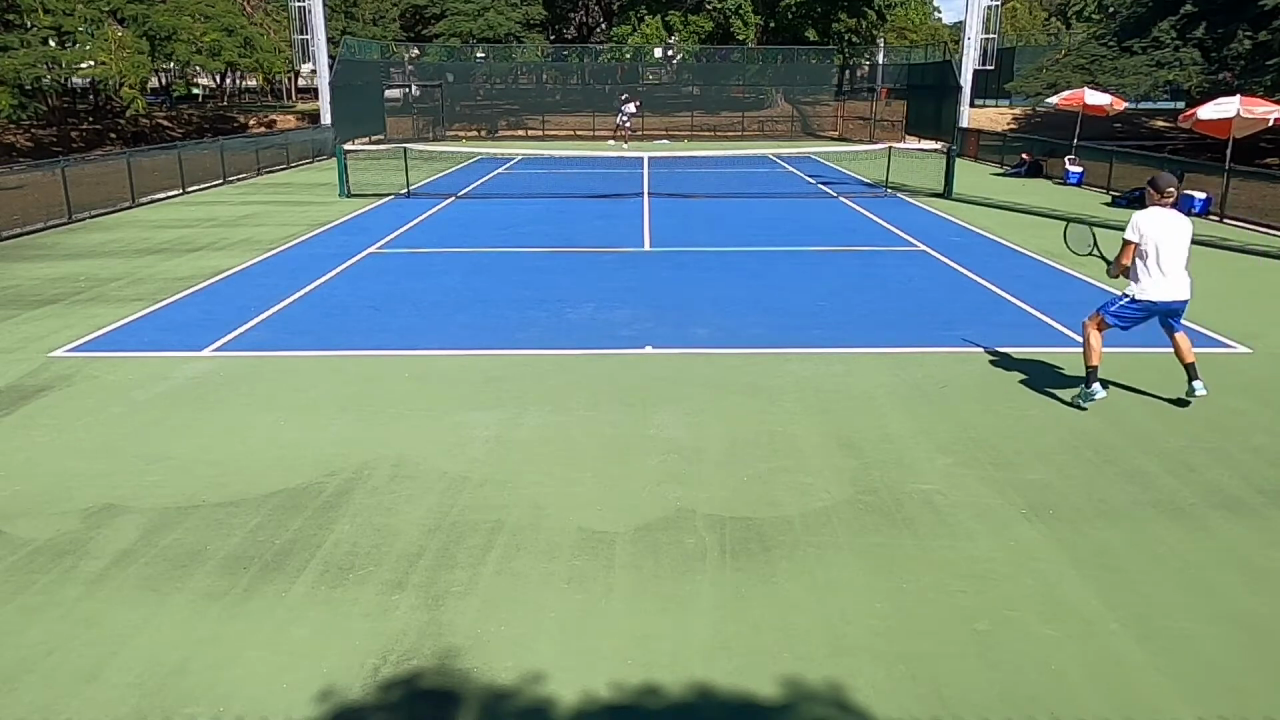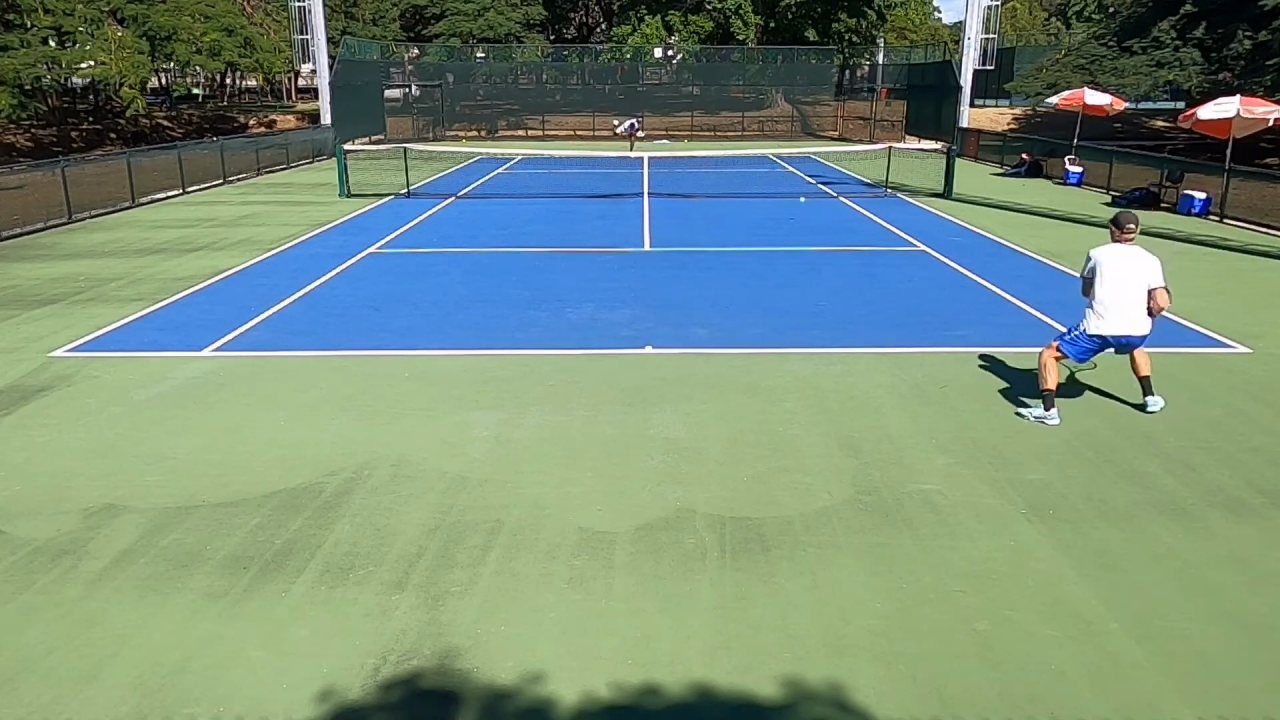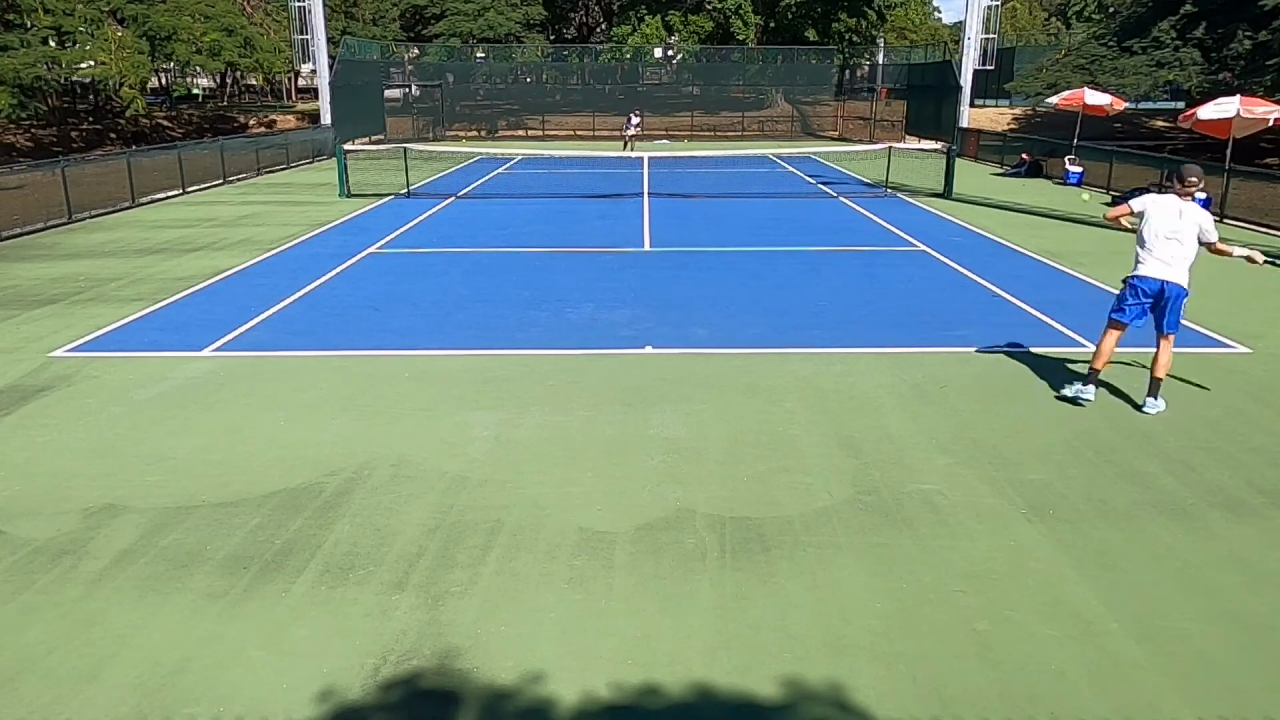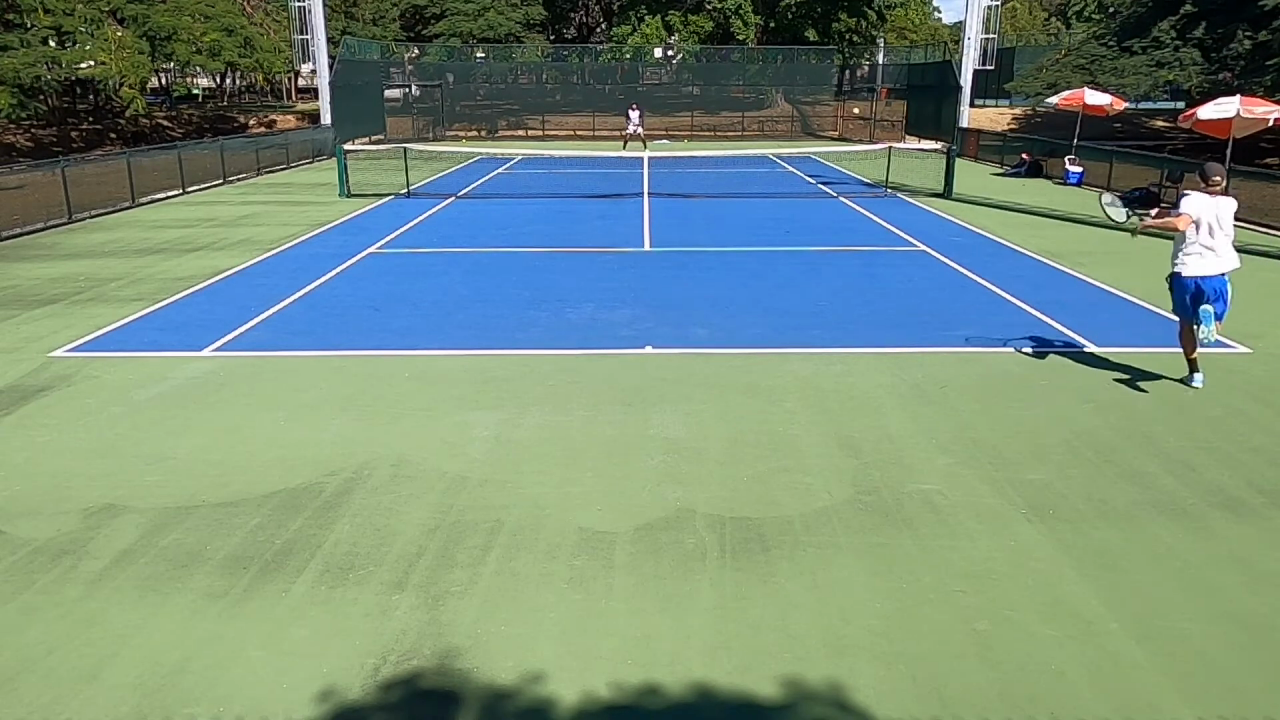
dt=0.3s
person 1, frame 1
left shoulder: (1140, 218)
right shoulder: (1185, 223)
left elbow: (1124, 261)
left wrist: (1113, 270)
left hip: (1146, 295)
right hip: (1179, 295)
left knee: (1091, 325)
right knee: (1176, 332)
left ankle: (1092, 385)
right ankle: (1195, 383)
person 1, frame 2
left shoulder: (1098, 254)
right shoulder: (1150, 260)
left elbow: (1087, 291)
right elbow: (1160, 303)
right wrist: (1153, 312)
left hip: (1099, 326)
right hip: (1137, 329)
left knee: (1050, 354)
right knee: (1135, 348)
left ankle: (1049, 410)
right ankle: (1150, 398)
person 1, frame 3
left shoulder: (1152, 200)
right shoulder: (1203, 217)
left elbow: (1110, 215)
right elbow: (1217, 248)
left wrist: (1121, 221)
right wrist: (1246, 252)
left hip: (1144, 277)
right hip: (1176, 284)
left knee: (1113, 331)
right knee: (1166, 341)
left ankle: (1088, 385)
right ankle: (1153, 398)
person 1, frame 4
left shoulder: (1192, 198)
right shoulder: (1230, 204)
left elbow: (1181, 223)
left wrist: (1150, 224)
right wrist: (1163, 214)
left hip: (1186, 274)
right hip: (1217, 275)
left knee: (1186, 324)
right knee: (1212, 321)
left ankle: (1195, 373)
right ankle: (1207, 322)
